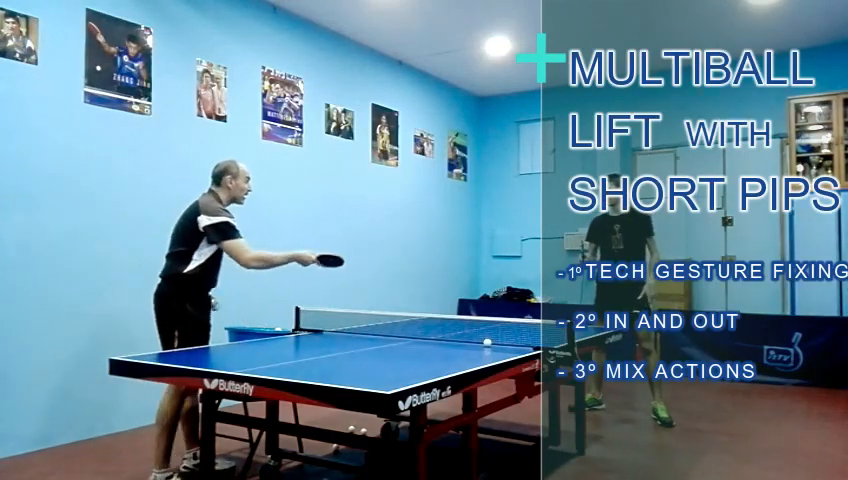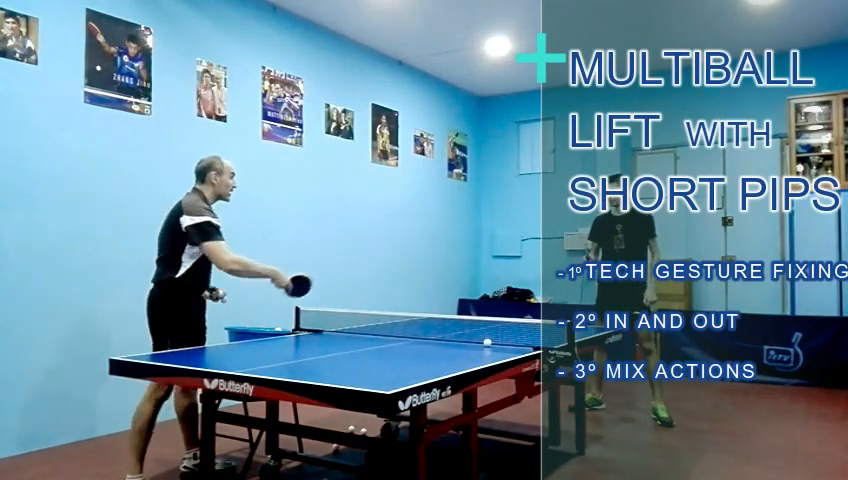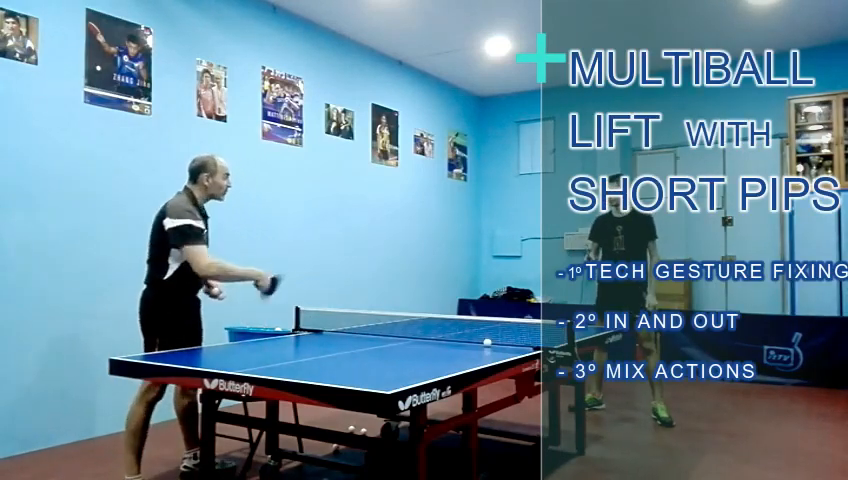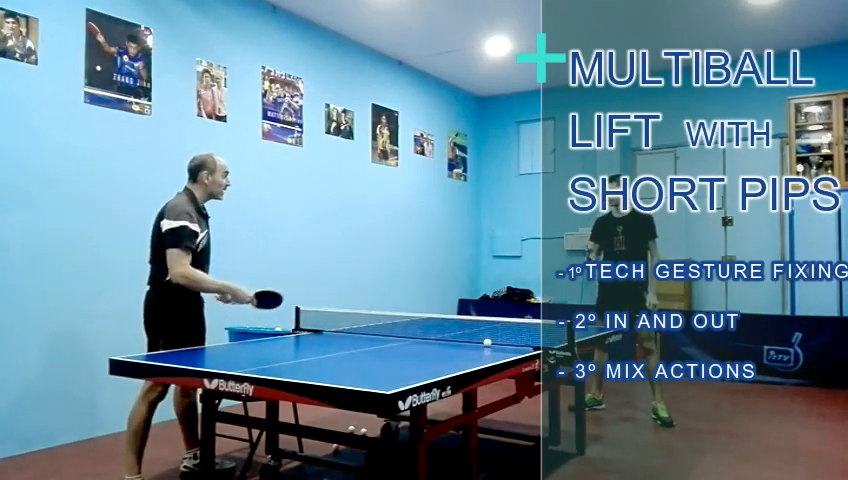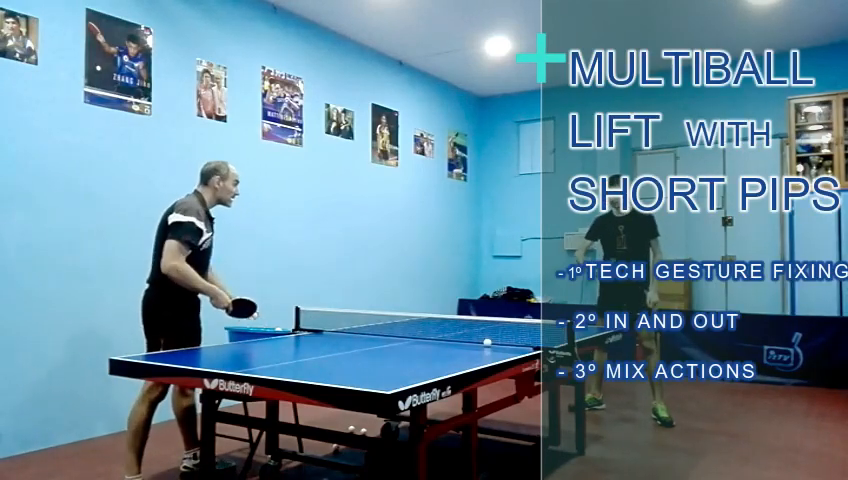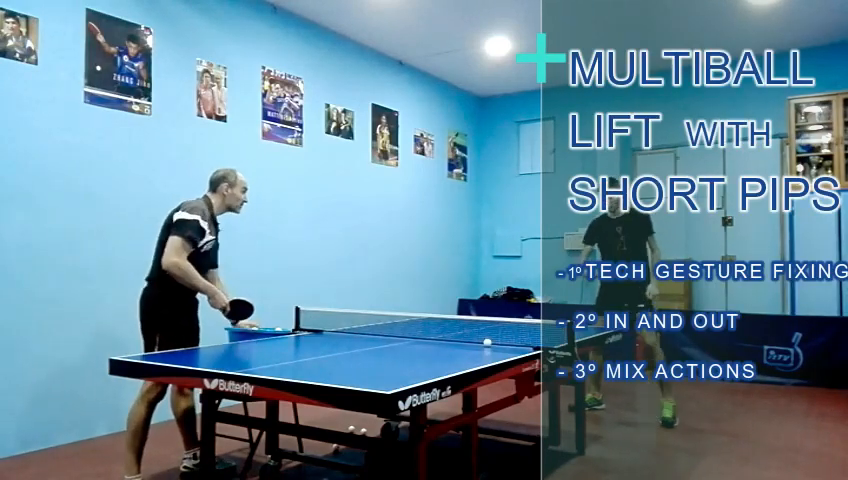
dt=0.4s
person 1, frame 1
left shoulder: (209, 210)
right shoulder: (212, 211)
right elbow: (248, 259)
left wrist: (204, 294)
right wrist: (296, 256)
left hip: (190, 301)
right hip: (178, 302)
right knee: (179, 384)
person 1, frame 2
left shoulder: (197, 208)
right shoulder: (195, 210)
right elbow: (228, 263)
left wrist: (206, 288)
right wrist: (272, 273)
left hip: (187, 305)
right hip: (171, 306)
right knee: (161, 387)
person 1, frame 3
left shoulder: (195, 210)
right shoulder: (180, 211)
right elbow: (205, 266)
left wrist: (207, 284)
right wrist: (253, 275)
left hip: (185, 307)
right hip: (163, 308)
left knee: (188, 382)
right knee: (153, 387)
person 1, frame 4
left shoulder: (197, 211)
right shoulder: (179, 212)
right elbow: (179, 273)
left wrist: (218, 290)
right wrist: (230, 288)
left hip: (188, 309)
right hip: (167, 310)
right knee: (155, 387)
person 1, frame 5
left shoulder: (202, 216)
right shoulder: (188, 211)
right elbow: (171, 266)
left wrist: (232, 301)
right wrist: (213, 293)
left hip: (184, 309)
right hip: (165, 308)
left knee: (186, 382)
right knee: (155, 387)
person 1, frame 6
left shoulder: (210, 224)
right shoulder: (193, 212)
left elbow: (212, 277)
right elbow: (171, 262)
left wrist: (235, 318)
right wrist: (211, 292)
left hip: (183, 308)
right hip: (163, 306)
left knee: (184, 382)
right knee: (154, 387)
person 2, frame 1
left shoulder: (640, 218)
right shoulder: (598, 223)
left elbow: (654, 252)
right elbow: (592, 254)
left wrist: (650, 280)
right wrist: (587, 260)
left hip: (635, 291)
right hip: (607, 291)
left knee: (648, 345)
right knee: (599, 343)
left ankle: (658, 404)
right ankle: (594, 396)
person 2, frame 2
left shoulder: (643, 219)
right shoulder: (600, 222)
left elbow: (654, 254)
right elbow: (593, 253)
left wrist: (650, 286)
right wrist: (591, 260)
left hip: (636, 291)
right hip: (608, 291)
left knee: (649, 345)
right knee: (600, 342)
left ankle: (658, 404)
right ankle: (595, 395)
person 2, frame 3
left shoulder: (643, 220)
right shoulder: (601, 222)
left elbow: (654, 257)
right elbow: (593, 253)
left wrist: (651, 292)
right wrist: (592, 259)
left hip: (636, 292)
right hip: (608, 292)
left knee: (649, 346)
right knee: (600, 343)
left ankle: (658, 404)
right ankle: (594, 395)
person 2, frame 4
left shoulder: (643, 220)
right shoulder: (601, 223)
left elbow: (654, 256)
right elbow: (594, 255)
left wrist: (652, 290)
right wrist: (592, 258)
left hip: (637, 291)
right hip: (609, 292)
left knee: (649, 346)
right knee: (600, 343)
left ankle: (658, 404)
right ankle: (594, 395)
person 2, frame 5
left shoulder: (645, 219)
right shoulder: (602, 222)
left elbow: (657, 255)
right elbow: (580, 252)
left wrist: (653, 288)
left hip: (638, 291)
right hip: (610, 291)
left knee: (650, 345)
right knee: (600, 343)
left ankle: (658, 404)
right ankle: (595, 395)
person 2, frame 6
left shoulder: (640, 218)
right shoulder: (597, 225)
left elbow: (655, 251)
right elbow: (584, 257)
left wrist: (653, 282)
left hip: (638, 289)
right hip: (610, 290)
left knee: (651, 343)
left ankle: (667, 402)
right ankle: (595, 395)
